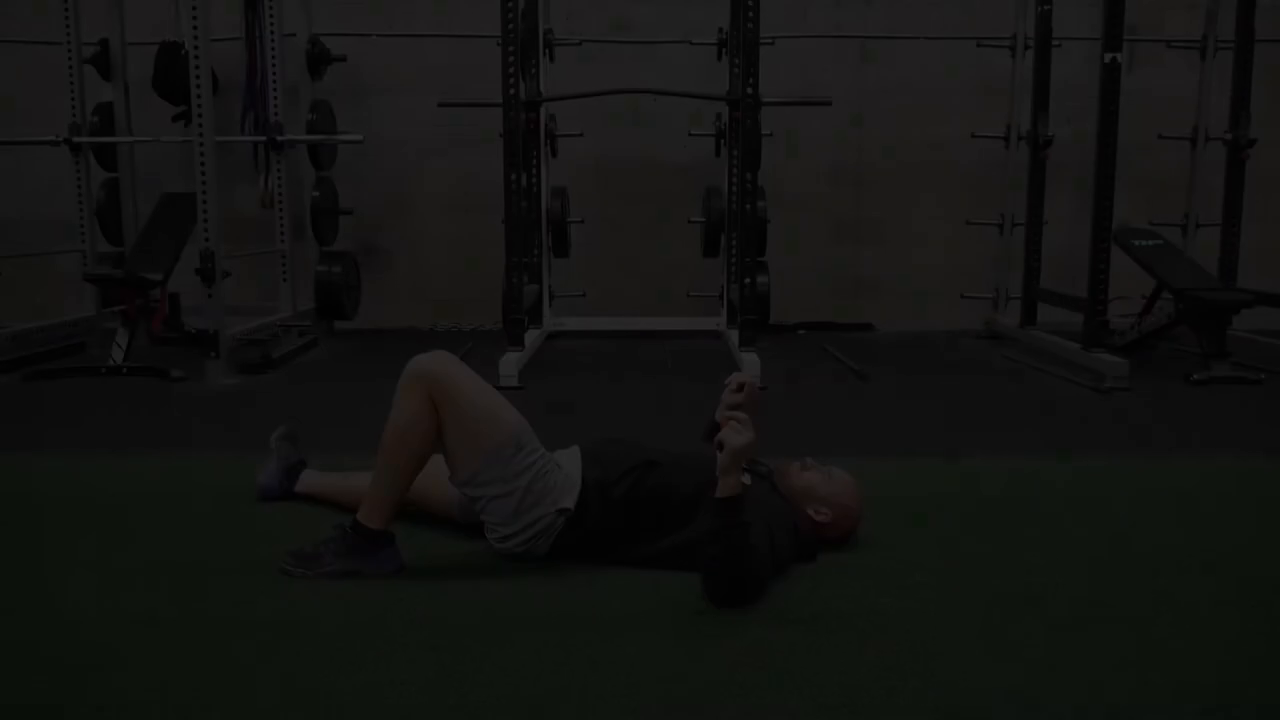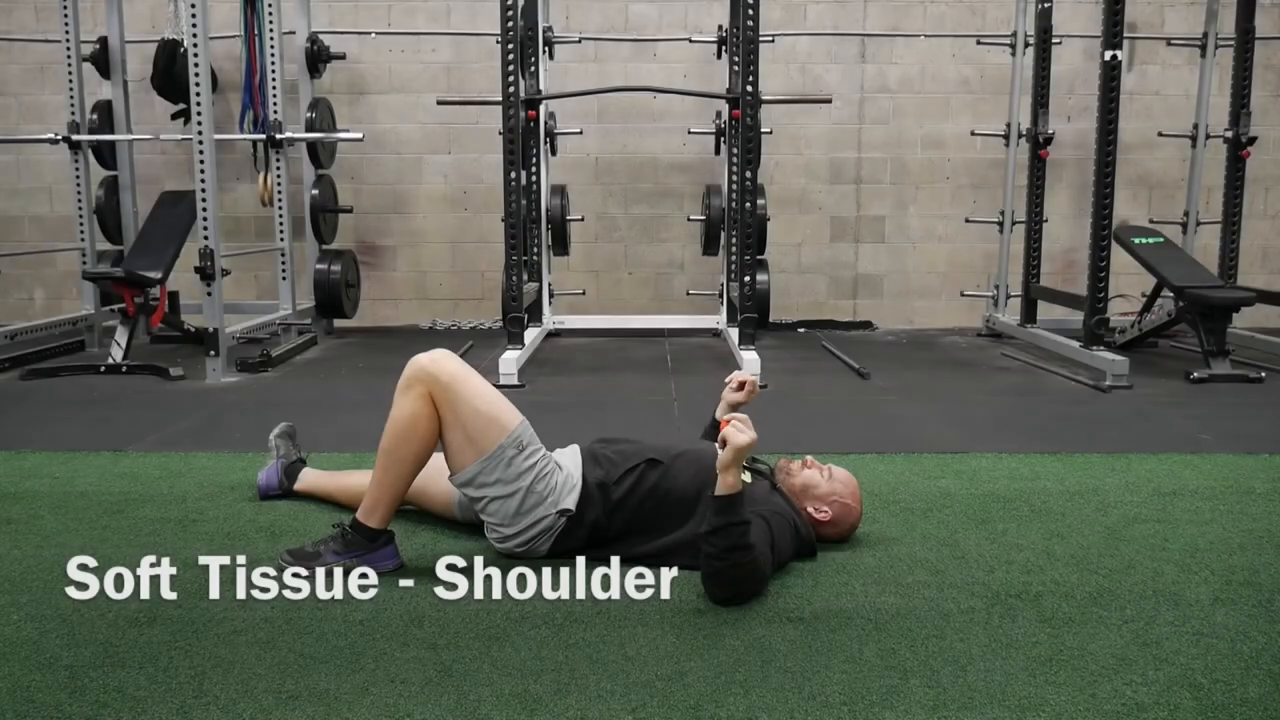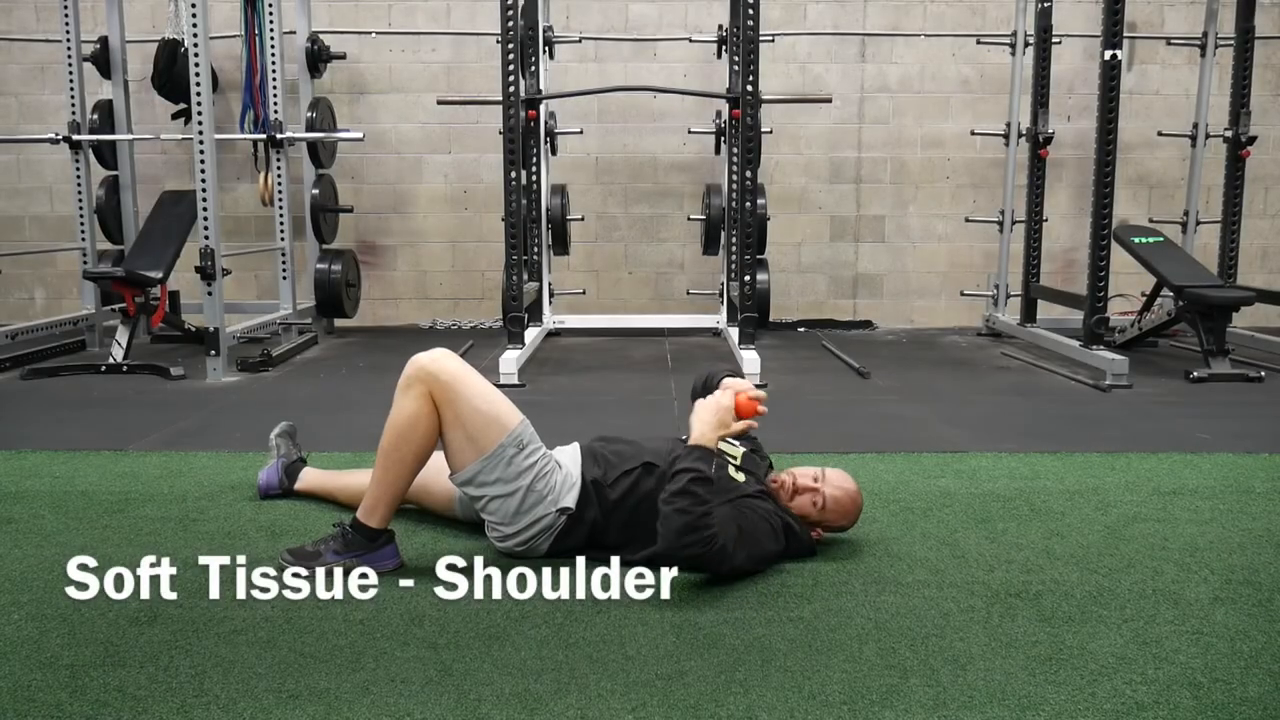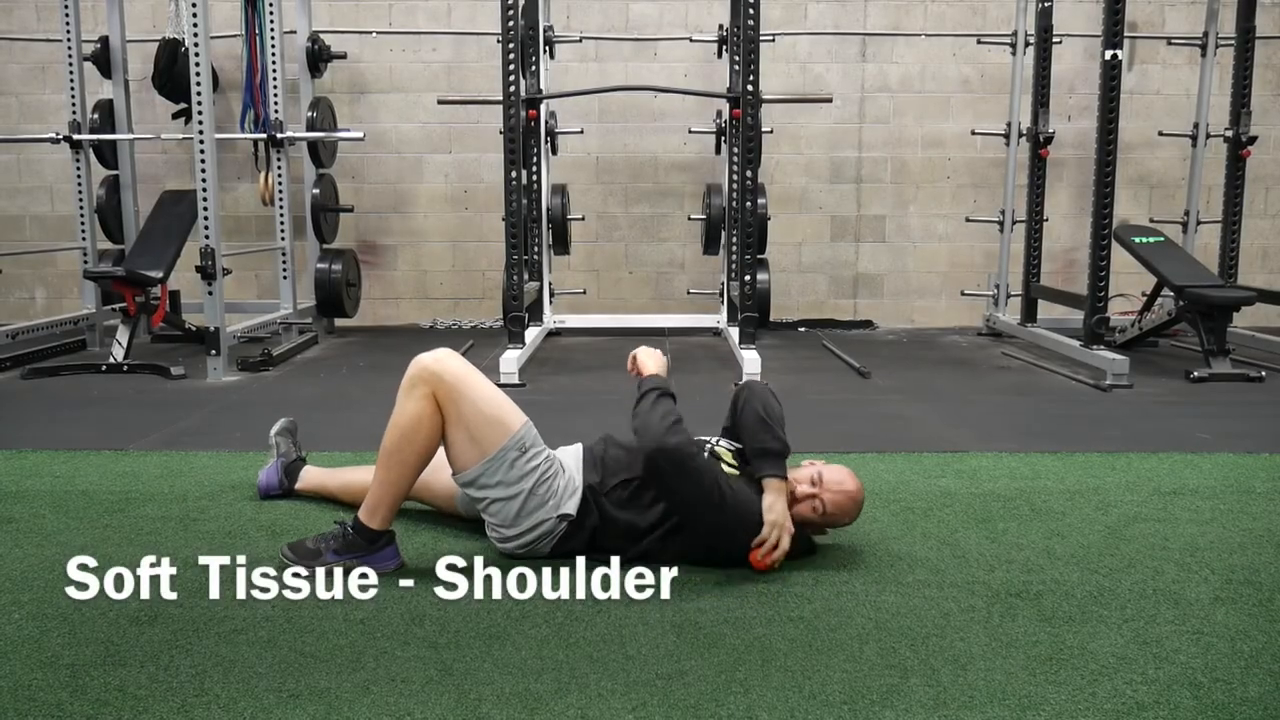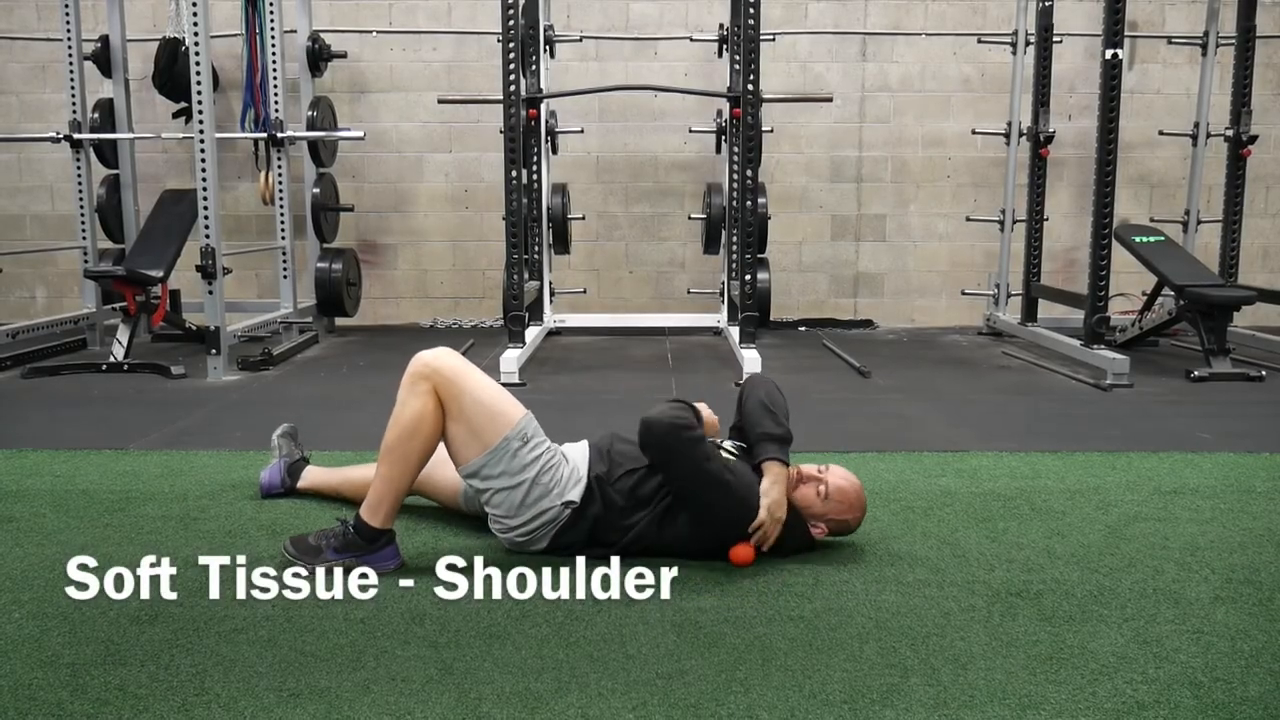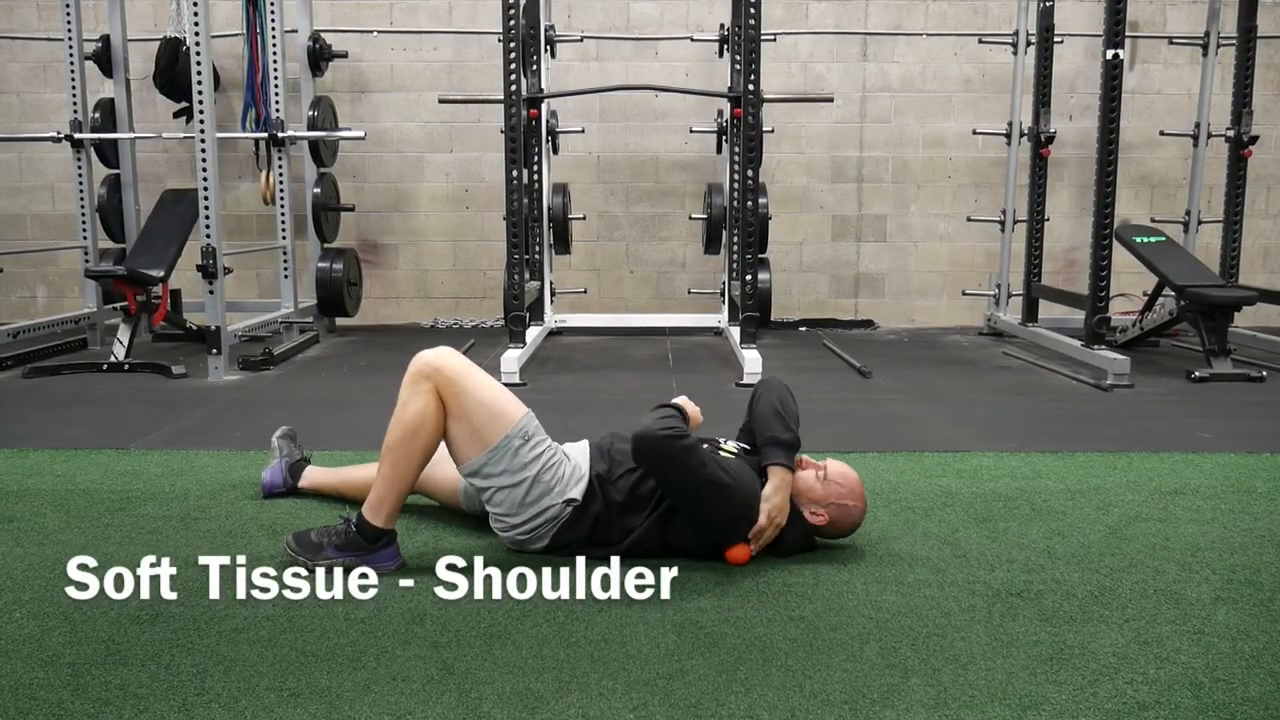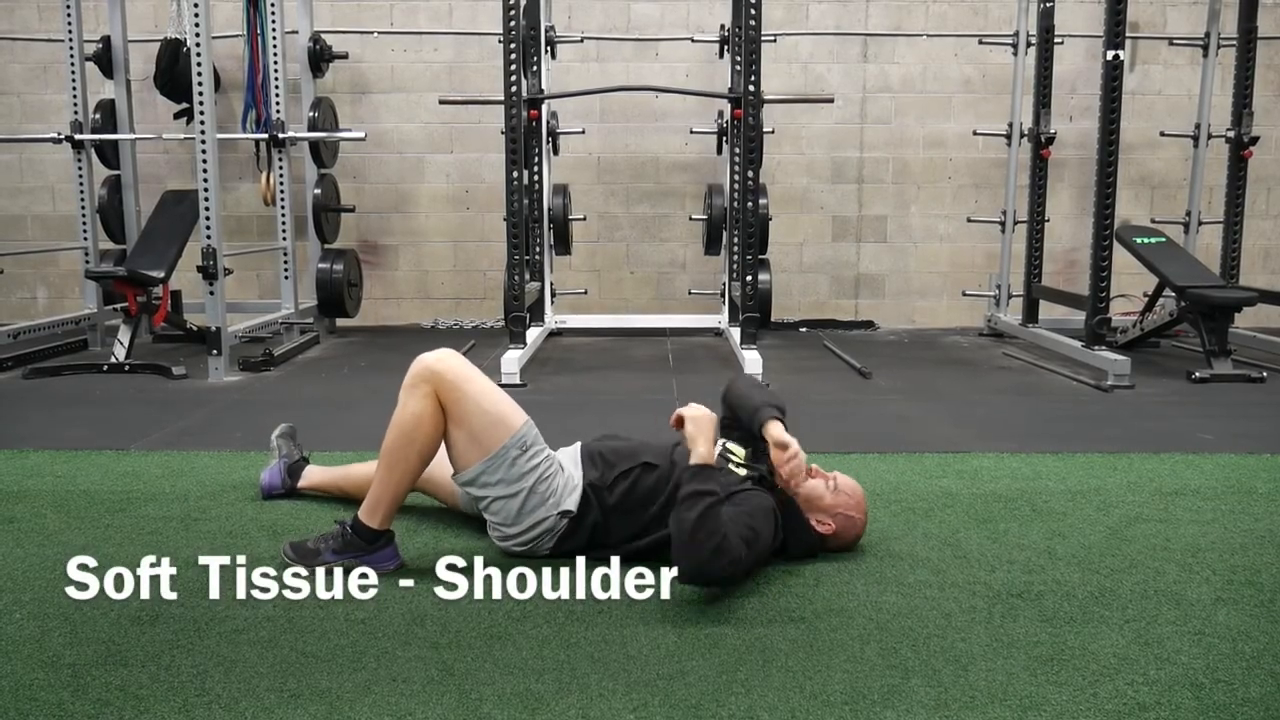
dt=0.7s
person 1, frame 1
left shoulder: (770, 523)
right shoulder: (765, 487)
left elbow: (730, 583)
left wrist: (730, 475)
right wrist: (724, 418)
left hip: (543, 508)
right hip: (562, 479)
left knee: (431, 374)
left ankle: (365, 540)
right ankle: (300, 479)
person 1, frame 2
left shoulder: (772, 520)
right shoulder: (766, 486)
left elbow: (728, 582)
left wrist: (731, 475)
right wrist: (724, 414)
left hip: (542, 509)
right hip: (560, 480)
left knee: (430, 369)
left ankle: (365, 540)
right ankle: (296, 476)
person 1, frame 3
left shoulder: (762, 525)
right shoulder: (757, 468)
left elbow: (683, 542)
right elbow: (704, 386)
left wrist: (701, 439)
right wrist: (729, 389)
left hip: (542, 509)
right hip: (559, 476)
left knee: (429, 369)
right knee: (405, 474)
left ankle: (366, 539)
right ankle: (297, 475)
person 1, frame 4
left shoulder: (739, 519)
right shoulder: (761, 481)
left elbow: (664, 449)
right elbow: (752, 395)
left wrist: (654, 378)
right wrist: (773, 481)
left hip: (542, 512)
right hip: (562, 477)
left knee: (434, 370)
right knee: (409, 470)
left ankle: (367, 539)
right ankle: (296, 475)
person 1, frame 5
left shoulder: (737, 506)
right shoulder: (763, 477)
left elbow: (659, 428)
right elbow: (759, 388)
left wrist: (696, 418)
right wrist: (776, 463)
left hip: (546, 505)
right hip: (563, 478)
left knee: (433, 367)
right knee: (415, 464)
left ankle: (368, 537)
right ankle: (300, 476)
person 1, frame 6
left shoulder: (737, 500)
right shoulder: (761, 475)
left elbow: (654, 441)
right elbow: (771, 391)
left wrist: (678, 410)
right wrist: (780, 472)
left hip: (548, 501)
right hip: (563, 477)
left knee: (433, 367)
right knee: (416, 462)
left ankle: (370, 537)
right ankle: (300, 475)
person 1, frame 7
left shoulder: (758, 517)
right shoulder: (759, 471)
left elbow: (699, 562)
right elbow: (739, 391)
left wrist: (701, 452)
right wrist: (776, 426)
left hip: (545, 508)
right hip: (562, 476)
left knee: (435, 370)
right knee: (417, 459)
left ankle: (367, 538)
right ankle: (300, 475)
